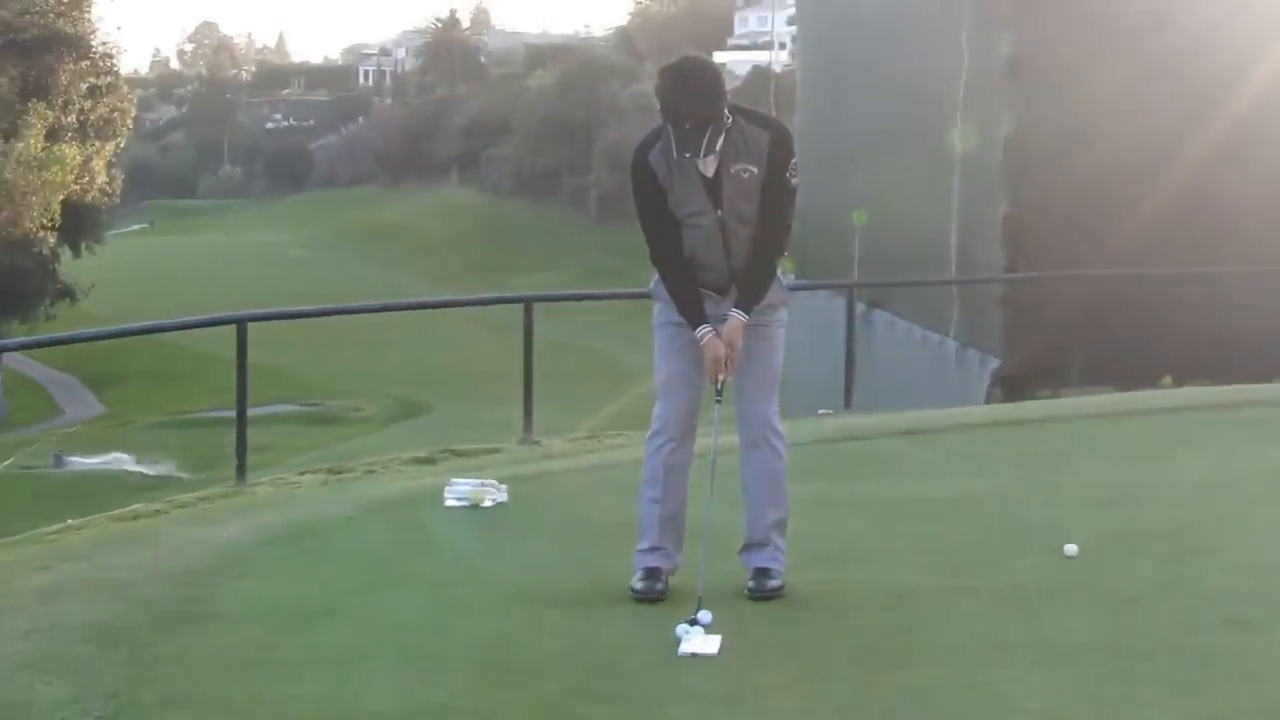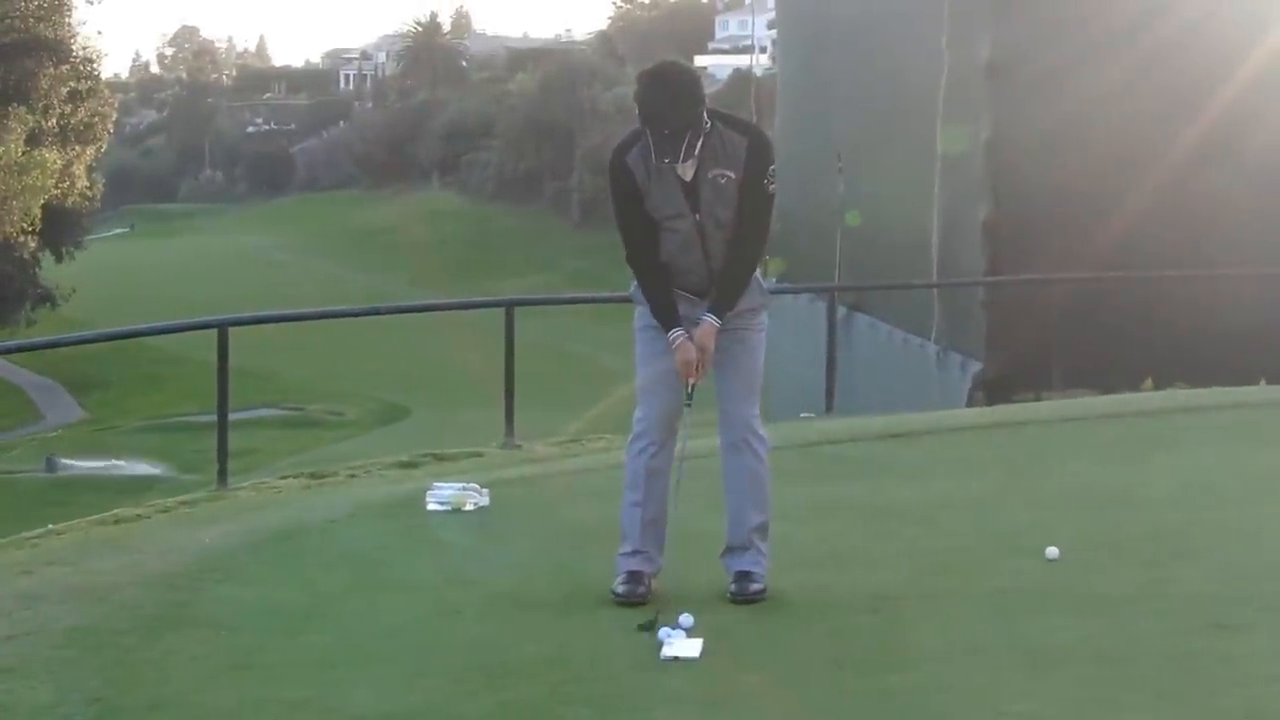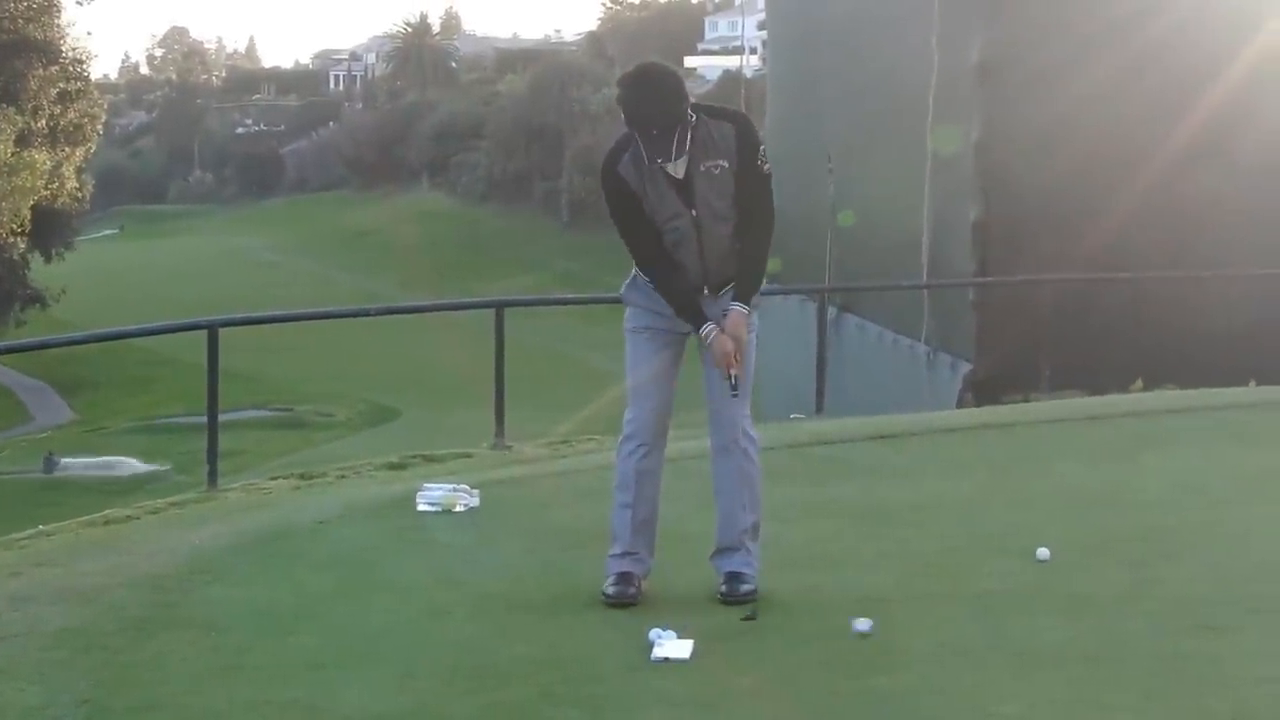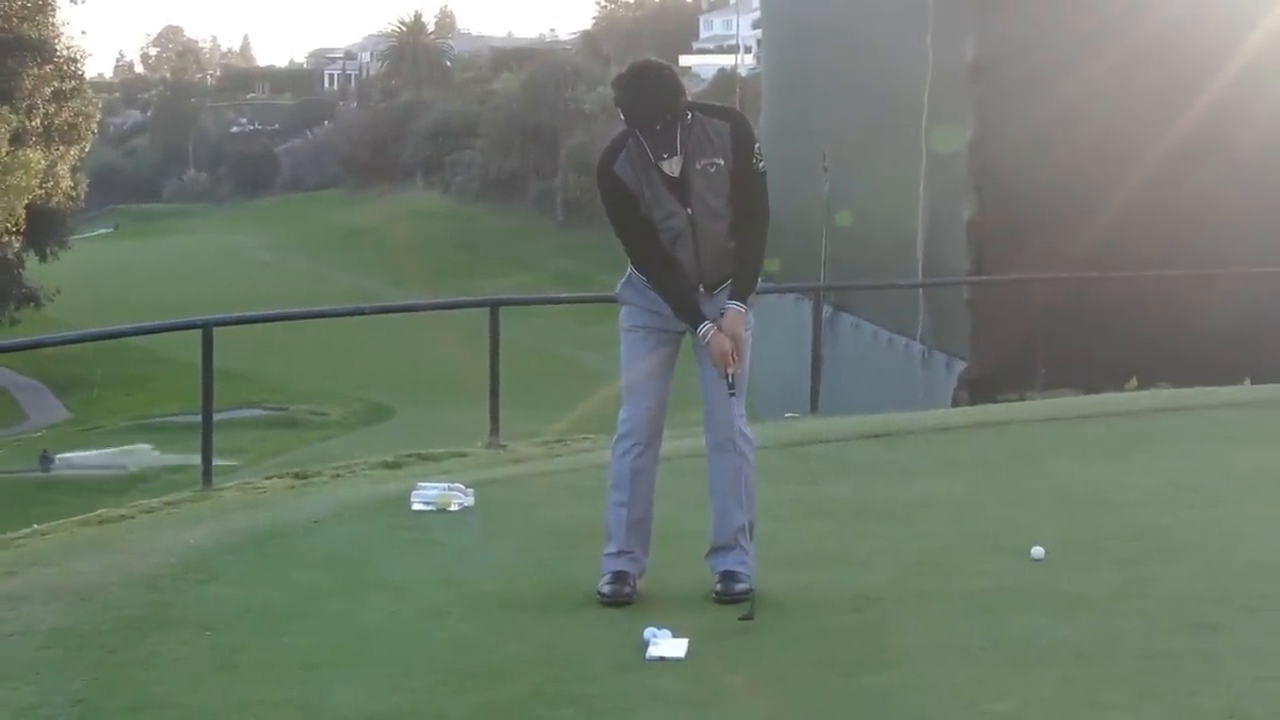
dt=1s
person 1, frame 1
left shoulder: (770, 139)
right shoulder: (650, 156)
left elbow: (775, 235)
right elbow: (664, 251)
left wrist: (739, 315)
right wrist: (703, 330)
left hip: (756, 295)
right hip: (683, 297)
left knee: (761, 424)
right knee: (670, 424)
left ankle: (766, 558)
right ankle: (654, 558)
person 1, frame 2
left shoulder: (749, 145)
right shoulder: (629, 159)
left elbow: (751, 242)
right elbow: (641, 255)
left wrist: (713, 321)
right wrist: (675, 333)
left hip: (736, 299)
right hip: (663, 300)
left knee: (744, 427)
right knee: (651, 427)
left ankle: (748, 561)
right ankle: (637, 561)
person 1, frame 3
left shoulder: (735, 132)
right shoulder: (619, 166)
left elbow: (759, 222)
right elbow: (651, 257)
left wrist: (739, 308)
right wrist: (703, 329)
left hip: (730, 295)
right hip: (657, 300)
left knee: (734, 427)
right knee: (642, 427)
left ankle: (738, 561)
right ankle: (627, 563)
person 1, frame 4
left shoulder: (730, 130)
right shoulder: (616, 165)
left elbow: (755, 219)
right elbow: (647, 256)
left wrist: (736, 305)
right wrist: (701, 329)
left hip: (725, 293)
right hip: (653, 298)
left knee: (729, 426)
right knee: (637, 426)
left ankle: (733, 561)
right ankle: (622, 562)
